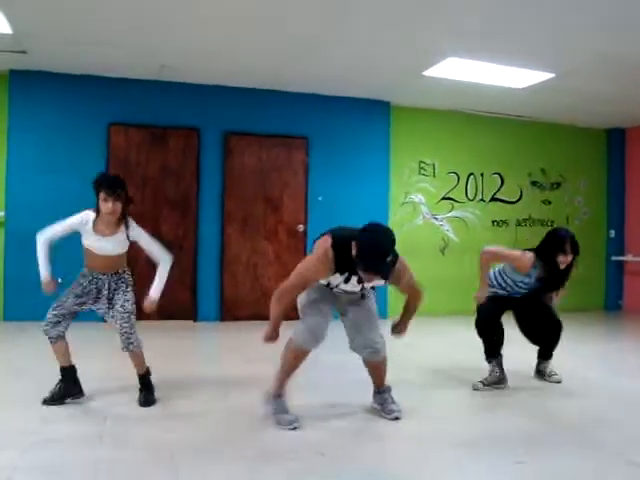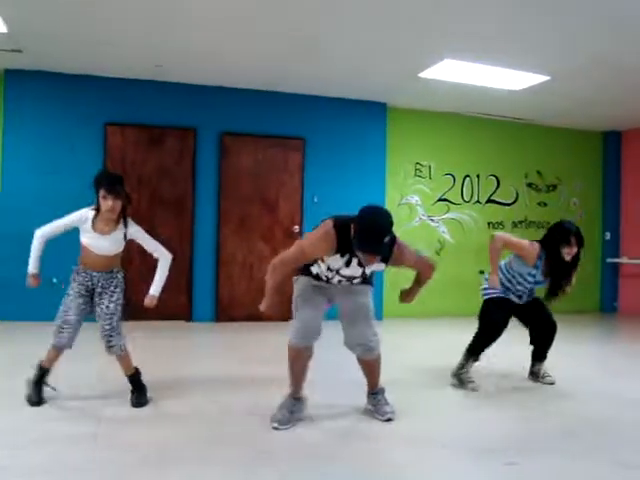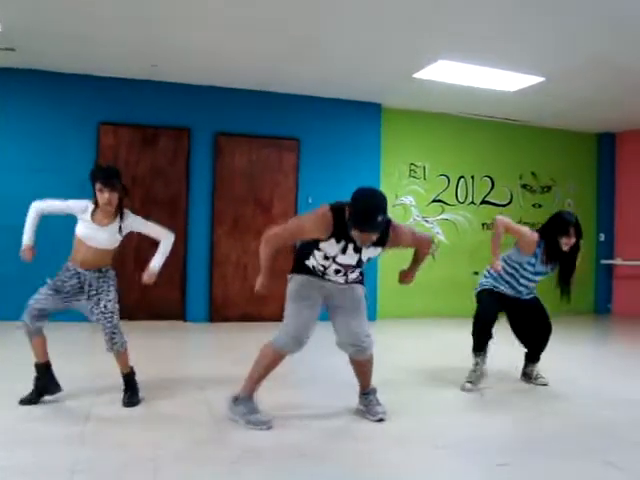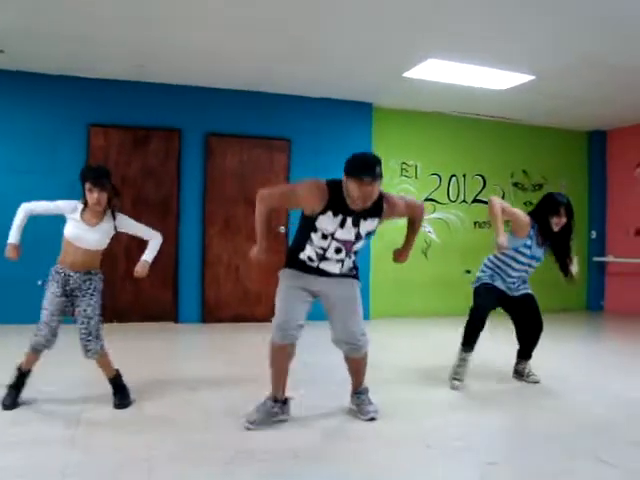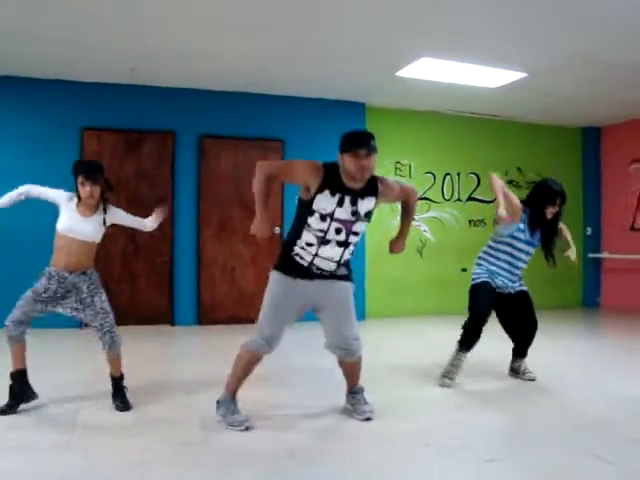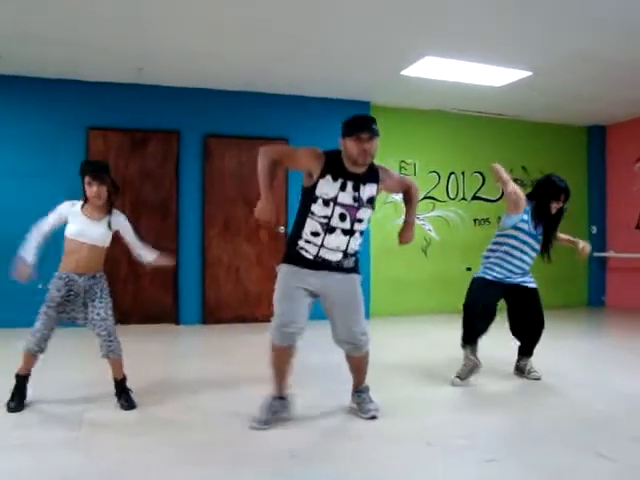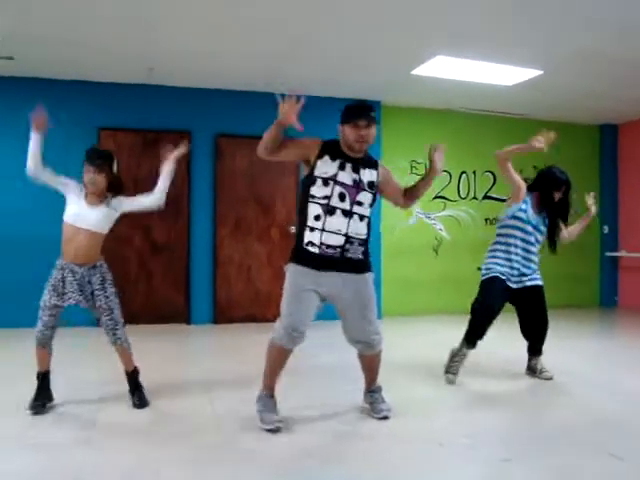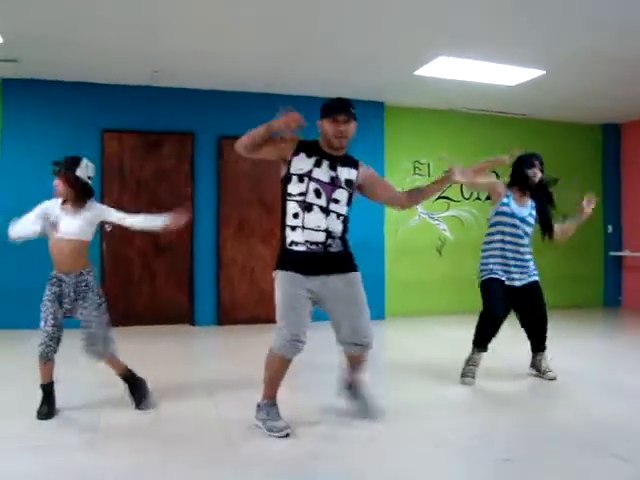
dt=0.2s
person 1, frame 1
left shoulder: (396, 267)
right shoulder: (328, 253)
left elbow: (415, 295)
right elbow: (284, 292)
left wrist: (403, 323)
right wrist: (273, 328)
left hip: (357, 294)
right hip: (319, 287)
left knee: (371, 343)
right knee: (310, 331)
left ankle: (382, 394)
right ankle: (276, 396)
person 1, frame 2
left shoulder: (397, 251)
right shoulder: (329, 234)
left elbow: (427, 266)
right elbow: (279, 264)
left wrist: (413, 291)
right wrist: (270, 299)
left hip: (355, 286)
right hip: (314, 279)
left knee: (366, 341)
right knee: (305, 330)
left ankle: (375, 395)
right ankle: (294, 398)
person 1, frame 3
left shoulder: (392, 234)
right shoulder: (325, 220)
left elbow: (426, 241)
right elbow: (271, 237)
left wrist: (411, 271)
right wrist: (265, 277)
left hip: (347, 285)
right hip: (308, 278)
left knee: (358, 341)
right knee: (292, 337)
left ankle: (367, 396)
right ankle: (242, 400)
person 1, frame 4
left shoulder: (387, 206)
right shoulder: (320, 193)
left elbow: (418, 208)
right elbow: (265, 197)
left wrist: (406, 247)
right wrist: (261, 244)
left hip: (343, 278)
right hip: (300, 272)
left knee: (354, 339)
right knee: (286, 328)
left ankle: (359, 395)
right ankle: (277, 401)
person 1, frame 5
left shoulder: (380, 189)
right shoulder: (315, 175)
left elbow: (410, 193)
right elbow: (264, 168)
left wrist: (402, 235)
right wrist: (261, 216)
left hip: (337, 281)
right hip: (291, 275)
left knee: (347, 344)
right knee: (264, 339)
left ankle: (354, 394)
right ankle: (227, 399)
person 1, frame 6
left shoulder: (380, 177)
right shoulder: (318, 163)
left elbow: (409, 186)
right elbow: (267, 155)
left wrist: (409, 223)
right wrist: (266, 198)
left hip: (343, 273)
right hip: (298, 267)
left knee: (355, 337)
right knee: (285, 329)
left ankle: (360, 393)
right ankle: (279, 398)
person 1, frame 7
left shoulder: (375, 170)
right shoulder: (317, 151)
left elbow: (404, 199)
right elbow: (265, 151)
left wrist: (431, 173)
right wrist: (282, 123)
left hip: (354, 270)
right hip: (306, 265)
left knee: (368, 336)
right knee: (290, 330)
left ankle: (372, 392)
right ankle: (265, 398)
person 1, frame 8
left shoulder: (354, 169)
right shoulder: (294, 151)
left elbow: (404, 197)
right elbow: (244, 148)
left wrist: (442, 183)
right wrist: (273, 128)
left hip: (338, 268)
right hip: (293, 267)
left knee: (359, 337)
right knee: (290, 339)
left ankle: (353, 384)
right ankle: (266, 406)
person 2, frame 1
left shoulder: (131, 228)
right shoulder: (85, 219)
left elbow: (164, 258)
right elbow: (43, 237)
left wrist: (154, 294)
right wrist: (46, 274)
left hip: (119, 281)
right hip: (89, 278)
left knee: (127, 331)
right knee: (53, 322)
left ankle: (146, 384)
right ankle: (70, 382)
person 2, frame 2
left shoulder: (129, 227)
right shoulder: (84, 217)
left elbow: (164, 256)
right elbow: (41, 234)
left wrist: (154, 290)
right wrist: (33, 268)
left hip: (111, 280)
right hip: (82, 277)
left knee: (111, 334)
right knee: (66, 332)
left ankle: (137, 385)
right ankle: (39, 378)
person 2, frame 3
left shoulder: (128, 220)
right shoulder: (82, 208)
left elbow: (167, 236)
right elbow: (37, 206)
left wrist: (155, 265)
right wrist: (28, 241)
left hip: (102, 278)
right hip: (72, 274)
left knee: (113, 332)
right knee: (31, 316)
left ankle: (130, 384)
right ankle: (45, 380)
person 2, frame 4
left shoulder: (116, 220)
right shoulder: (70, 209)
left elbow: (154, 236)
right elbow: (27, 208)
left wrist: (146, 260)
left hip: (90, 280)
right hip: (61, 276)
left knee: (90, 340)
right knee: (46, 333)
left ankle: (119, 387)
person 2, frame 5
left shoulder: (109, 213)
right shoulder: (65, 200)
left elbow: (144, 224)
right elbow: (29, 190)
left wrist: (155, 220)
left hip: (87, 280)
right hip: (54, 277)
left knee: (109, 333)
left ankle: (118, 389)
person 2, frame 6
left shoulder: (116, 218)
right shoulder: (70, 208)
left elbow: (137, 249)
right elbow: (39, 231)
left wrist: (155, 258)
right wrist: (27, 259)
left hip: (95, 283)
right hip: (64, 281)
left knee: (109, 338)
right knee: (38, 337)
left ankle: (122, 390)
right ankle: (19, 388)
person 2, frame 7
left shoulder: (116, 204)
right shoulder: (72, 191)
left elbow: (155, 200)
right elbow: (34, 170)
left wrist: (168, 165)
right wrist: (37, 133)
left hip: (96, 273)
right hip: (64, 271)
left knee: (116, 331)
right knee: (44, 329)
left ankle: (135, 384)
right ankle: (43, 389)
person 2, frame 8
left shoulder: (94, 210)
right shoulder: (50, 207)
left elbow: (133, 220)
right elbow: (15, 231)
left wrist: (166, 220)
right wrist: (37, 229)
left hip: (84, 281)
right hip: (57, 282)
left knee: (98, 344)
right knee: (46, 342)
left ankle: (133, 382)
right ankle: (47, 398)
person 3, frame 1
left shoulder: (560, 268)
right shoulder: (528, 260)
left elbow: (553, 289)
right elbow: (487, 252)
right wrist: (483, 288)
left hip: (526, 296)
right hip: (497, 292)
left knee: (553, 325)
right knee: (486, 322)
left ankle: (543, 366)
right ankle: (496, 370)
person 3, frame 2
left shoulder: (562, 261)
right shoulder: (532, 251)
right elbow: (497, 237)
right wrist: (493, 273)
left hip: (524, 296)
right hip: (499, 291)
left knee: (548, 326)
right knee: (492, 328)
left ankle: (537, 367)
right ankle: (464, 368)
person 3, frame 3
left shoulder: (560, 253)
right shoulder: (532, 240)
right elbow: (499, 220)
right wrist: (495, 258)
left hip: (522, 293)
right hip: (494, 285)
left knee: (542, 327)
right knee: (484, 317)
left ankle: (530, 369)
right ankle: (479, 366)
person 3, frame 4
left shoulder: (553, 235)
right shoulder: (525, 224)
left elbow: (566, 244)
right elbow: (495, 201)
left wrist: (573, 262)
right wrist: (500, 234)
left hip: (518, 287)
right hip: (491, 279)
left knee: (534, 325)
right knee: (479, 314)
left ankle: (522, 366)
right ankle: (463, 359)
person 3, frame 5
left shoulder: (545, 223)
right shoulder: (516, 209)
left elbow: (559, 227)
right elbow: (494, 178)
left wrist: (571, 246)
right wrist: (501, 207)
left hip: (512, 283)
right hip: (487, 275)
left knee: (527, 325)
right knee: (478, 315)
left ankle: (518, 363)
right ankle: (458, 359)
person 3, frame 6
left shoulder: (546, 219)
right shoulder: (520, 203)
left elbow: (553, 235)
right elbow: (496, 168)
left wrist: (578, 242)
right wrist: (509, 184)
left hip: (522, 279)
right hip: (493, 272)
left knee: (534, 324)
right knee: (476, 309)
left ankle: (524, 362)
right ankle: (470, 358)
person 3, frame 7
left shoulder: (548, 212)
right shoulder: (521, 193)
left elbow: (564, 236)
right elbow: (501, 160)
left wrist: (588, 216)
right wrist: (530, 147)
left hip: (529, 277)
right hip: (498, 270)
left knee: (537, 321)
right knee: (486, 309)
left ankle: (534, 363)
right ankle: (461, 353)
person 3, frame 8
left shoulder: (538, 201)
right shoulder: (500, 189)
left elbow: (556, 233)
right elbow: (461, 178)
left wrist: (582, 215)
left hip: (524, 270)
right hip: (495, 268)
left knee: (538, 316)
right knee: (493, 313)
left ankle: (539, 358)
right ankle: (474, 358)
